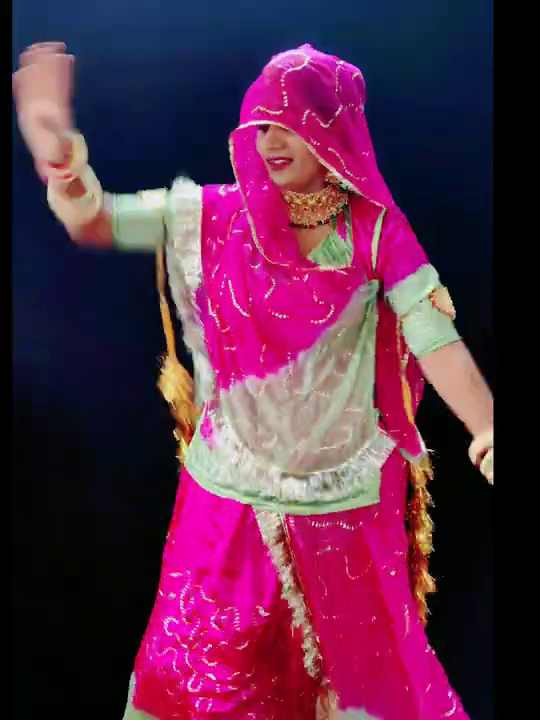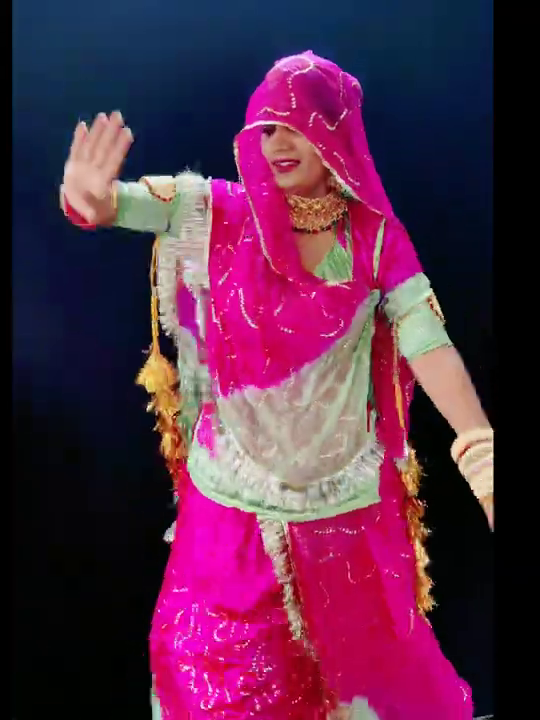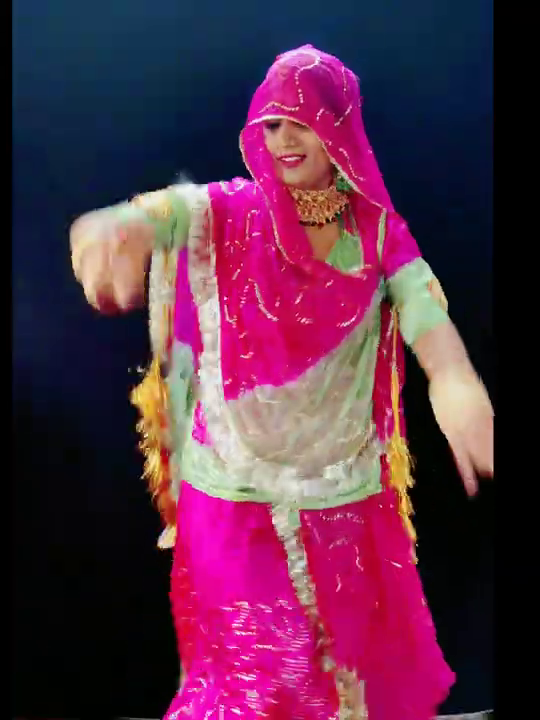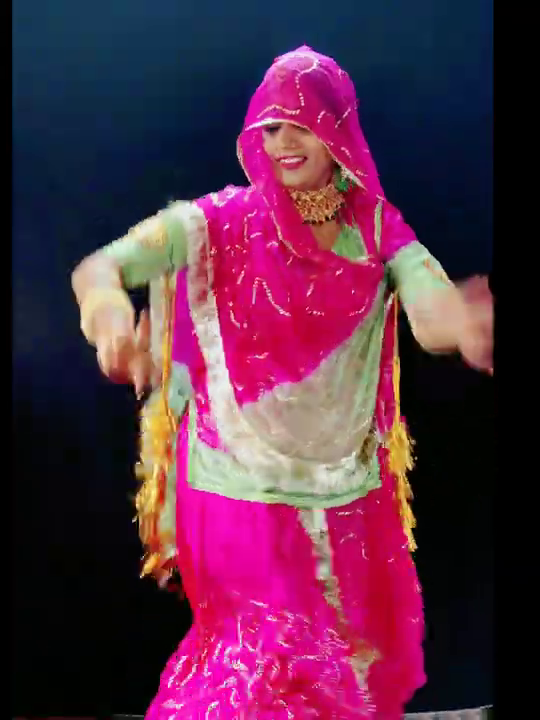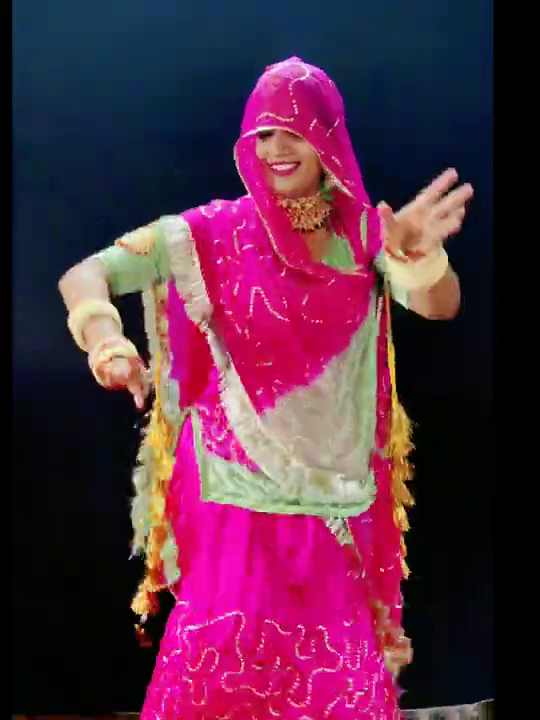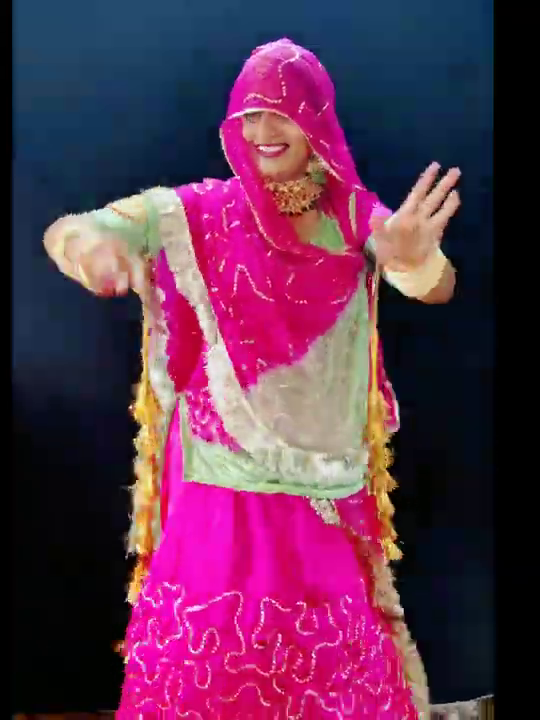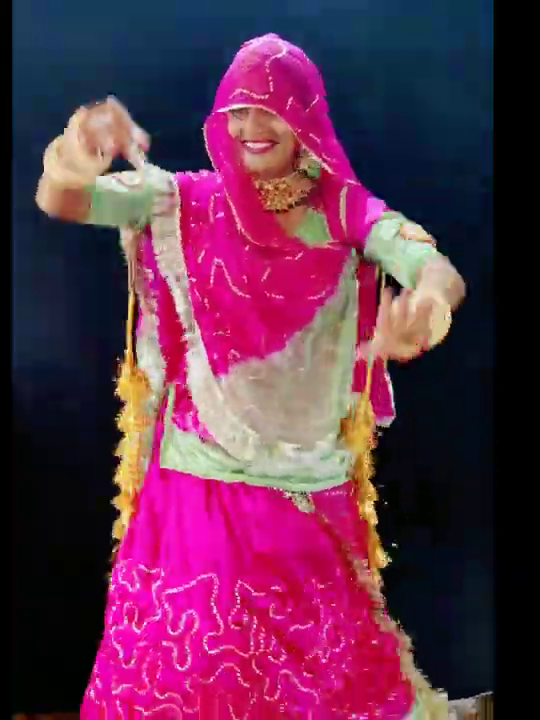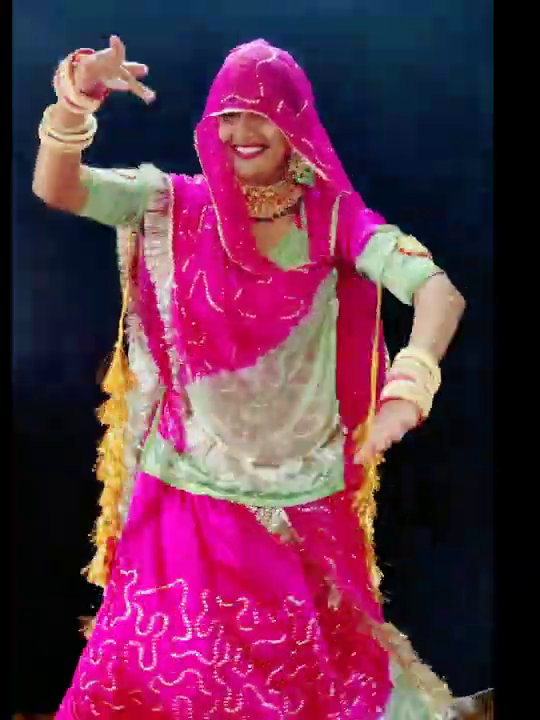
dt=0.1s
person 1, frame 1
left shoulder: (378, 230)
right shoulder: (216, 214)
left elbow: (438, 341)
right elbow: (93, 221)
left wrist: (489, 434)
right wrist: (60, 154)
left hip: (344, 489)
right hip: (231, 483)
left knee: (355, 645)
right knee: (206, 651)
person 1, frame 2
left shoulder: (379, 240)
right shoulder: (215, 211)
left elbow: (428, 350)
right elbow: (102, 206)
left wrist: (480, 446)
right wrist: (86, 189)
left hip: (345, 496)
right hip: (235, 492)
left knee: (359, 648)
right knee: (217, 658)
person 1, frame 3
left shoulder: (378, 230)
right shoulder: (216, 213)
left elbow: (433, 331)
right elbow: (97, 228)
left wrist: (464, 400)
right wrist: (103, 242)
left hip: (341, 488)
right hip: (232, 487)
left knee: (356, 641)
right knee: (251, 656)
person 1, frame 4
left shoulder: (377, 222)
right shoulder: (217, 220)
left elbow: (442, 308)
right elbow: (96, 269)
left wrist: (450, 318)
right wrist: (111, 317)
left hip: (342, 485)
right hip: (239, 486)
left knee: (349, 653)
right knee: (263, 655)
person 1, frame 5
left shoulder: (364, 229)
right shoulder: (205, 233)
left elbow: (440, 301)
right elbow: (81, 275)
left wrist: (422, 263)
right wrist: (98, 324)
left hip: (343, 496)
right hip: (242, 498)
right knee: (227, 663)
person 1, frame 6
left shoulder: (353, 211)
right shoulder: (192, 214)
left elbow: (440, 279)
right elbow: (62, 232)
left wrist: (418, 264)
right wrist: (85, 239)
left hip: (329, 482)
right hip: (226, 479)
left knee: (340, 657)
right knee: (209, 661)
person 1, frame 7
left shoulder: (347, 207)
right shoulder: (183, 201)
left elbow: (444, 278)
right elbow: (57, 201)
left wrist: (422, 306)
right wrist: (78, 155)
left hip: (311, 475)
right hip: (205, 471)
left knee: (326, 643)
right knee: (185, 649)
person 1, frame 8
left shoulder: (338, 217)
right shoulder: (175, 204)
left elbow: (437, 289)
right elbow: (57, 188)
left wrist: (416, 366)
right wrist: (72, 107)
left hip: (302, 484)
right hip: (184, 480)
left knee: (317, 653)
right knee: (162, 661)
